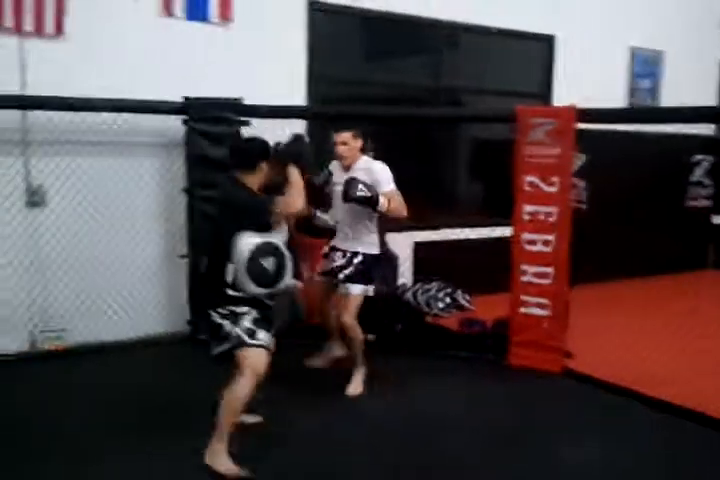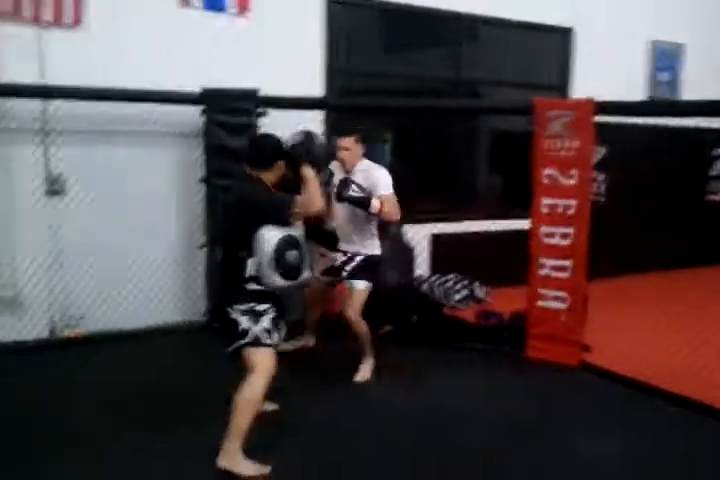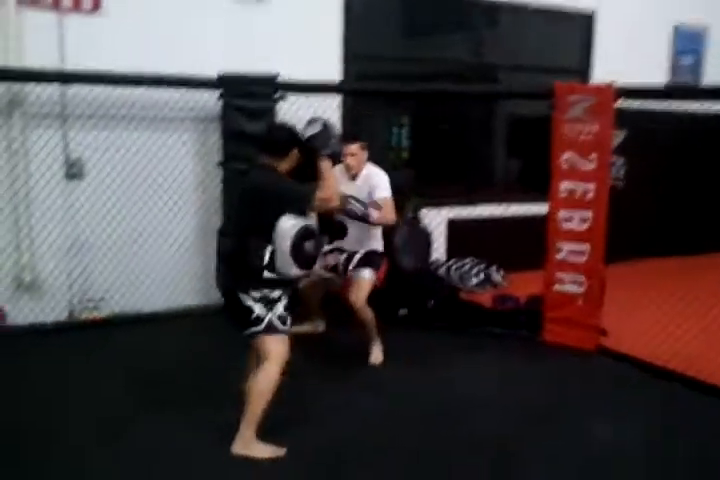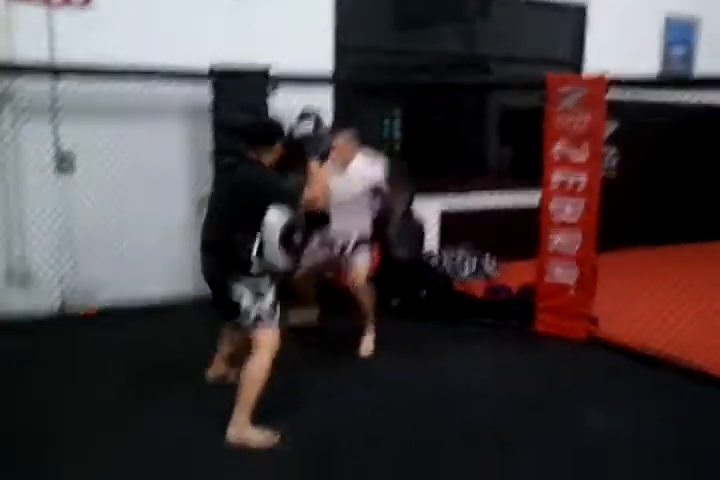
dt=0.1s
person 1, frame 1
left shoulder: (239, 194)
right shoulder: (238, 200)
left elbow: (276, 216)
right elbow: (293, 207)
right wrist: (292, 168)
left hip: (246, 293)
right hip: (233, 298)
left knee: (259, 359)
right knee: (253, 367)
left ankle: (232, 411)
right ankle: (217, 450)
person 1, frame 2
left shoulder: (249, 188)
right shoulder: (255, 196)
right elbow: (313, 207)
right wrist: (306, 168)
left hip: (254, 288)
right hip: (247, 292)
left knee: (263, 360)
right knee: (262, 369)
left ankle: (248, 404)
person 1, frame 3
left shoulder: (248, 175)
right shoulder: (274, 187)
right elbow: (329, 200)
right wrist: (324, 160)
left hip: (240, 270)
right hip: (255, 279)
left knee: (264, 327)
right knee: (276, 354)
left ankle: (254, 381)
right ankle: (245, 439)
person 1, frame 4
left shoulder: (233, 167)
right shoulder: (260, 180)
right elbow: (314, 198)
left hip: (221, 259)
right hip: (241, 268)
left knee: (245, 319)
right knee: (265, 344)
left ankle: (219, 365)
right ankle: (240, 425)
person 2, frame 1
left shoulder: (378, 169)
right shoulder: (334, 167)
left elbow: (400, 210)
right elbow: (330, 199)
left wrist: (370, 199)
left hip: (363, 252)
right hip: (339, 246)
left knee: (347, 318)
right knee: (326, 298)
left ankle: (359, 368)
right ankle: (334, 346)
person 2, frame 2
left shoulder: (376, 174)
right shoulder: (335, 169)
left elbow: (393, 214)
left wrist: (363, 201)
left hip: (365, 253)
right hip: (339, 247)
left knee: (351, 313)
right knee: (313, 294)
left ankle: (368, 357)
right ankle: (308, 337)
person 2, frame 3
left shoulder: (376, 176)
right shoulder: (336, 172)
left elbow: (390, 217)
left wrist: (366, 213)
left hip: (368, 249)
right hip: (341, 244)
left knee: (356, 301)
right knee: (309, 286)
left ankle: (376, 342)
right ankle: (317, 321)
person 2, frame 4
left shoulder: (371, 164)
right shoulder: (323, 165)
left wrist: (384, 190)
left hip: (356, 235)
right hip: (327, 233)
left knee: (357, 282)
left ankle: (369, 328)
